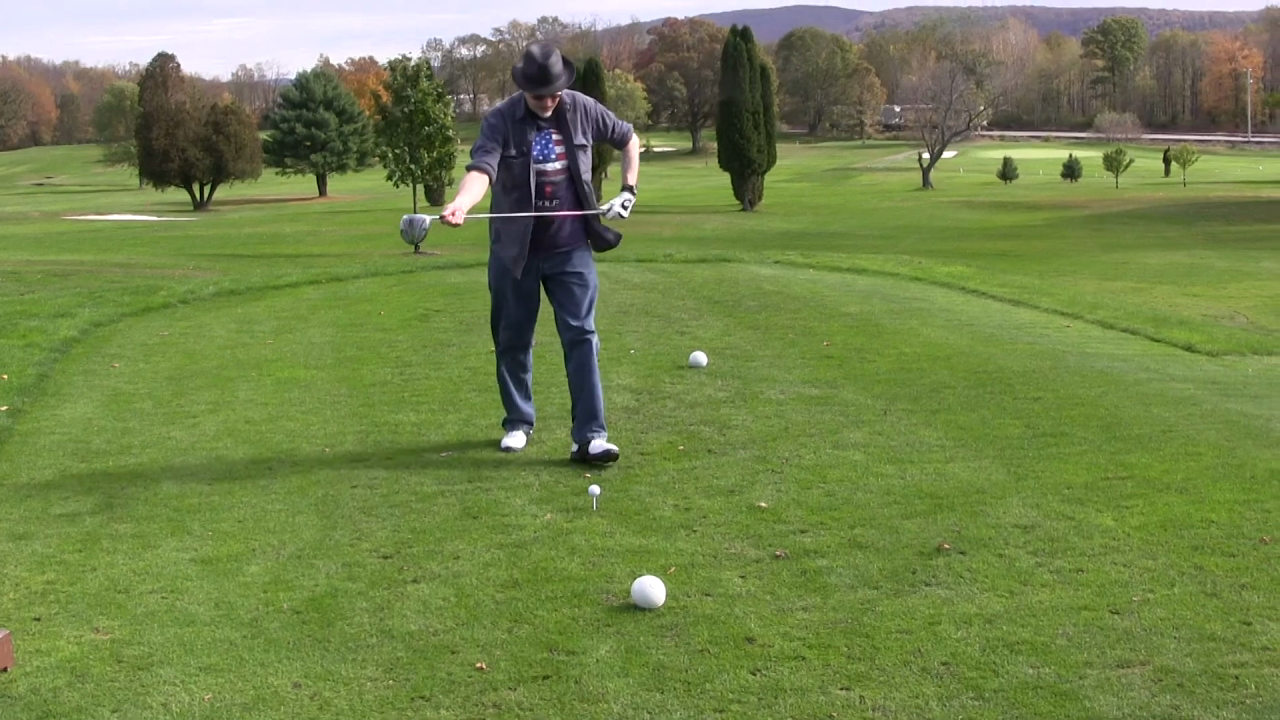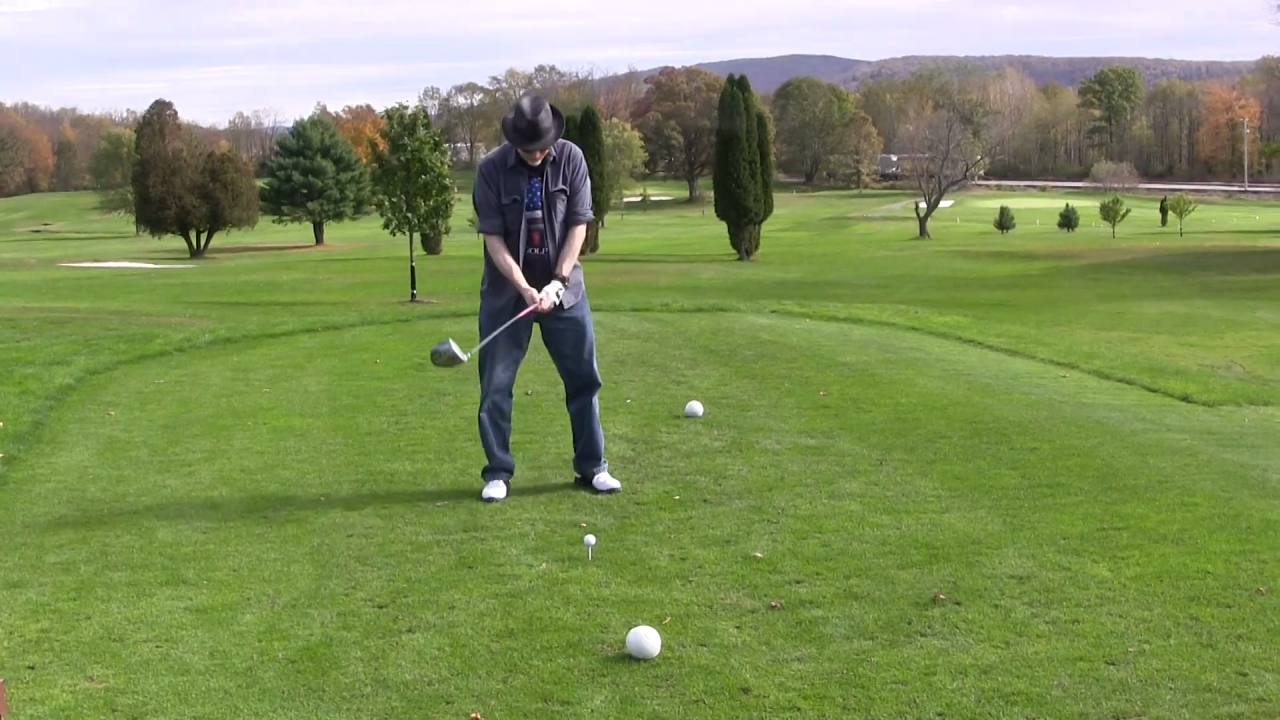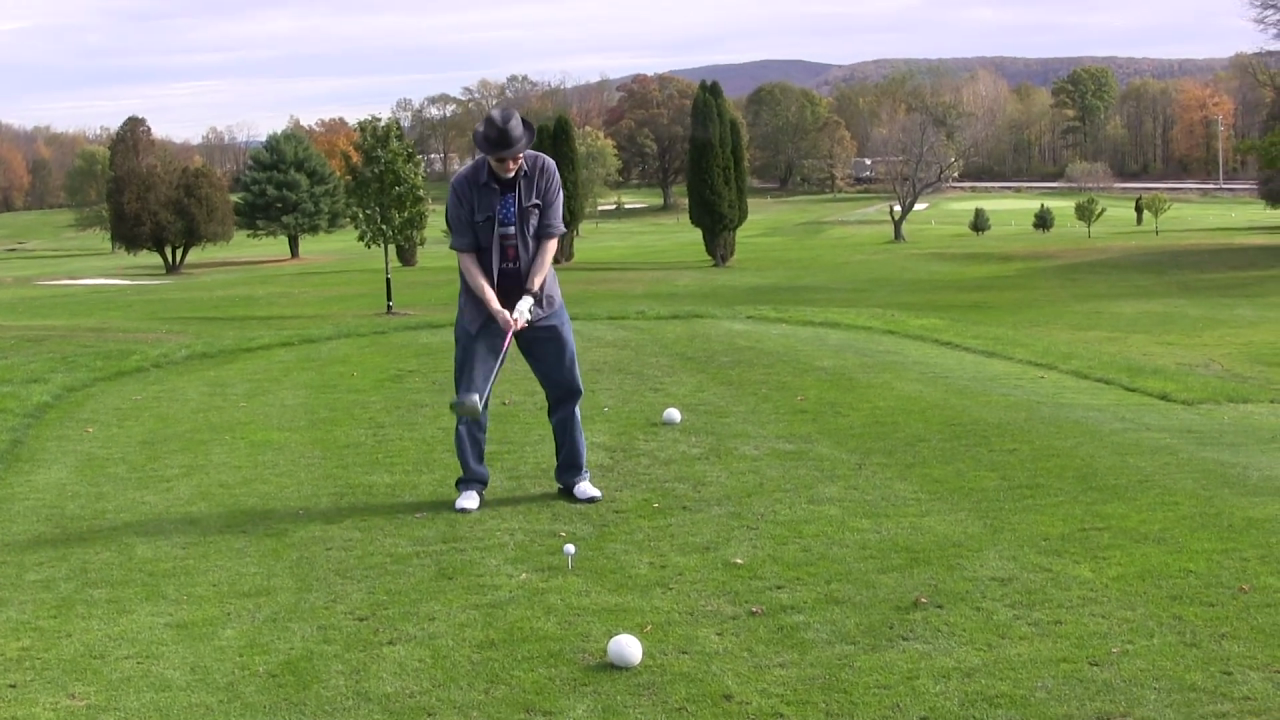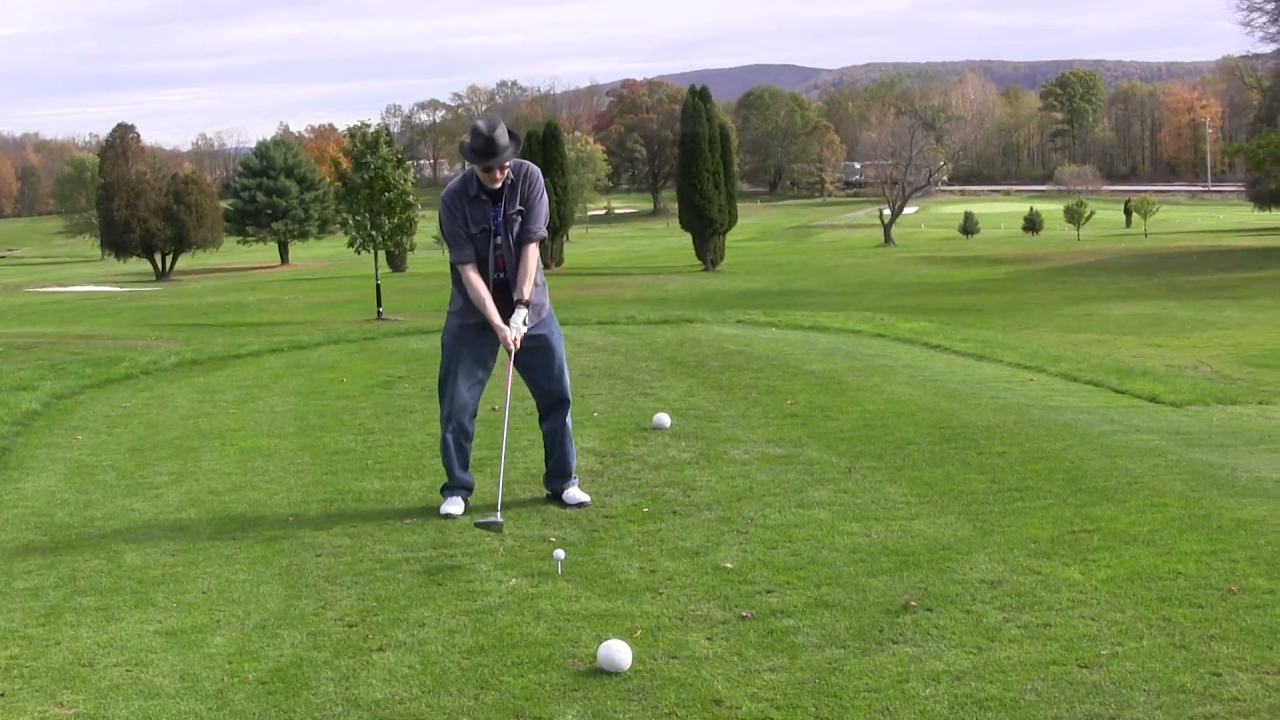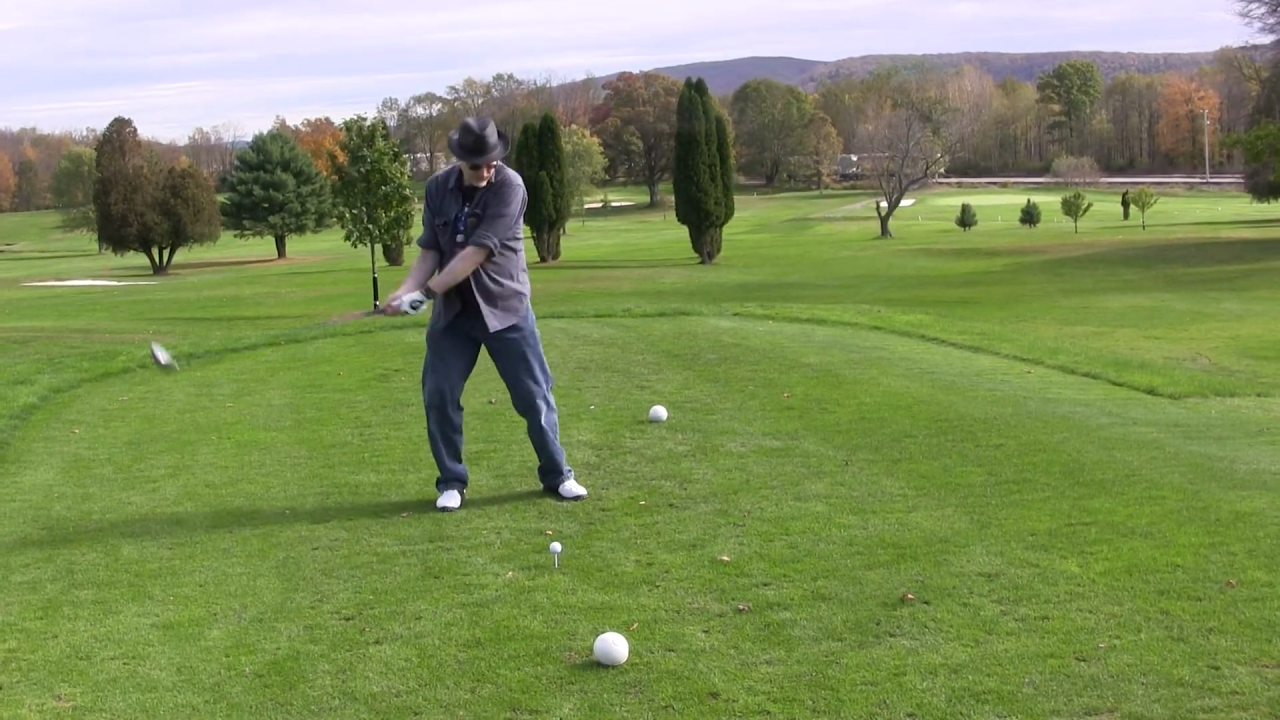
dt=1s
person 1, frame 1
left shoulder: (584, 109)
right shoulder: (500, 120)
left elbow: (629, 138)
right elbow: (480, 172)
left wrist: (628, 188)
right wrist: (458, 207)
left hip: (573, 245)
right hip: (516, 248)
left knee: (580, 336)
right knee: (512, 340)
left ankle: (589, 436)
right ankle: (518, 422)
person 1, frame 2
left shoulder: (571, 158)
right shoulder: (491, 168)
left elbow: (579, 224)
right elbow: (492, 236)
left wrist: (558, 281)
right wrist: (523, 289)
left hip: (564, 287)
right hip: (508, 292)
left knee: (584, 377)
right knee: (496, 384)
left ankle: (591, 466)
right ankle: (498, 471)
person 1, frame 3
left shoulder: (545, 170)
right shoulder: (464, 184)
left elbow: (550, 239)
right elbow: (465, 255)
left wrist: (528, 298)
right wrist: (494, 308)
left hip: (539, 298)
right hip: (483, 303)
left knee: (566, 386)
right knee: (471, 394)
left ankle: (573, 475)
right ankle: (472, 482)
person 1, frame 4
left shoulder: (529, 177)
right shoulder: (453, 198)
left elbow: (530, 246)
right elbow: (467, 269)
left wrist: (521, 308)
right wrist: (497, 324)
left hip: (530, 306)
right hip: (473, 313)
left knee: (556, 393)
right knee: (457, 402)
left ankle: (562, 480)
right ankle: (457, 488)
person 1, frame 5
left shoulder: (510, 187)
right shoulder: (438, 186)
left elbow: (476, 253)
right elbow: (431, 248)
left wrist: (427, 291)
right wrist: (407, 288)
left hip: (507, 308)
right hip: (454, 308)
left knee: (534, 395)
right knee: (440, 396)
left ankle: (557, 474)
right ankle: (452, 481)
